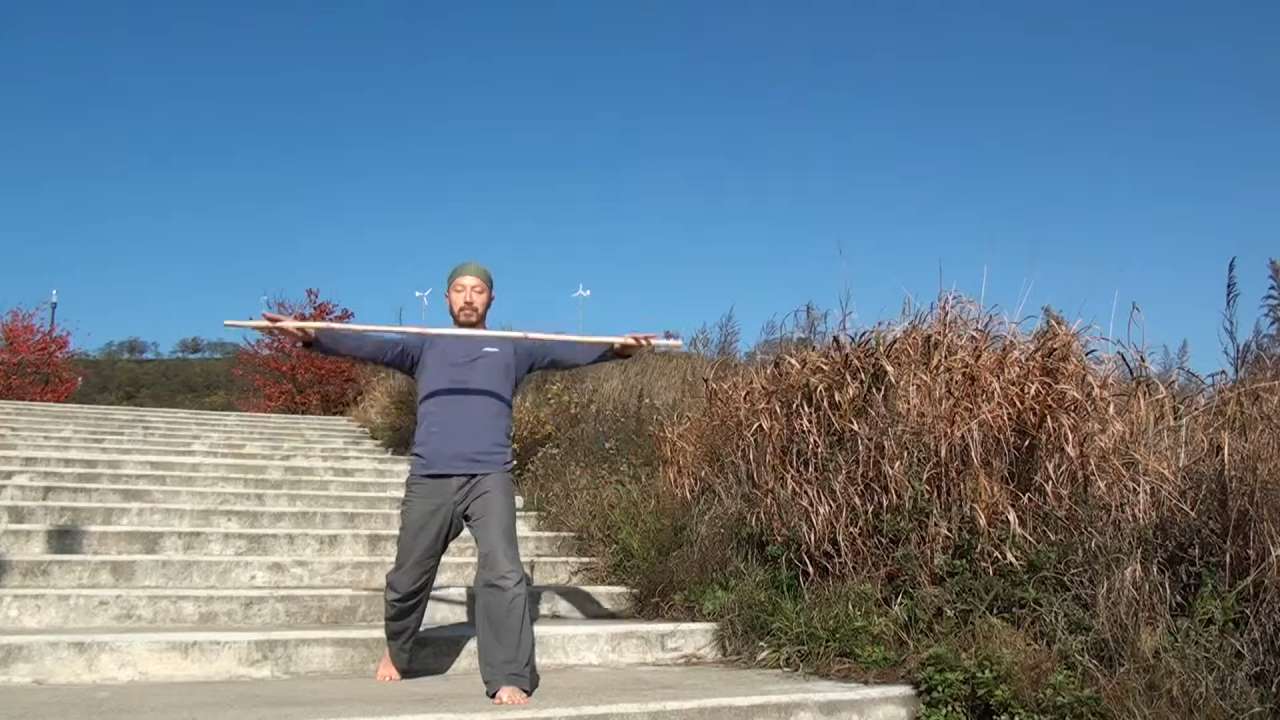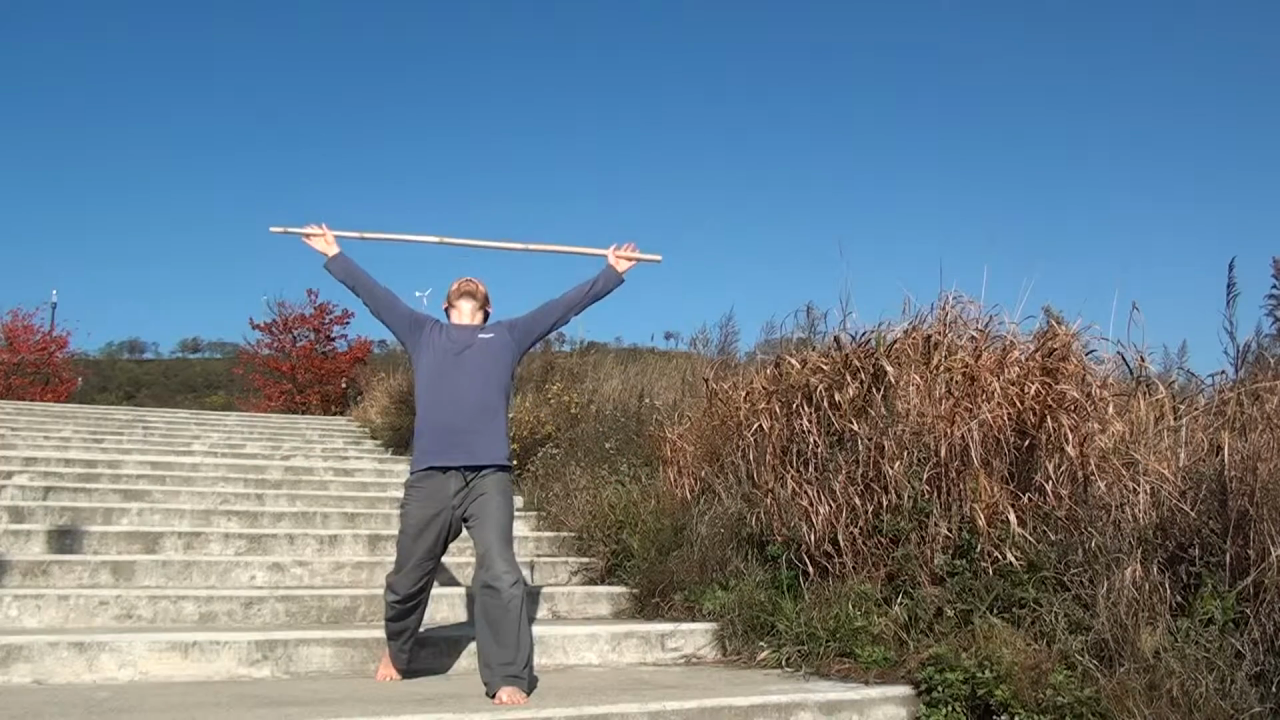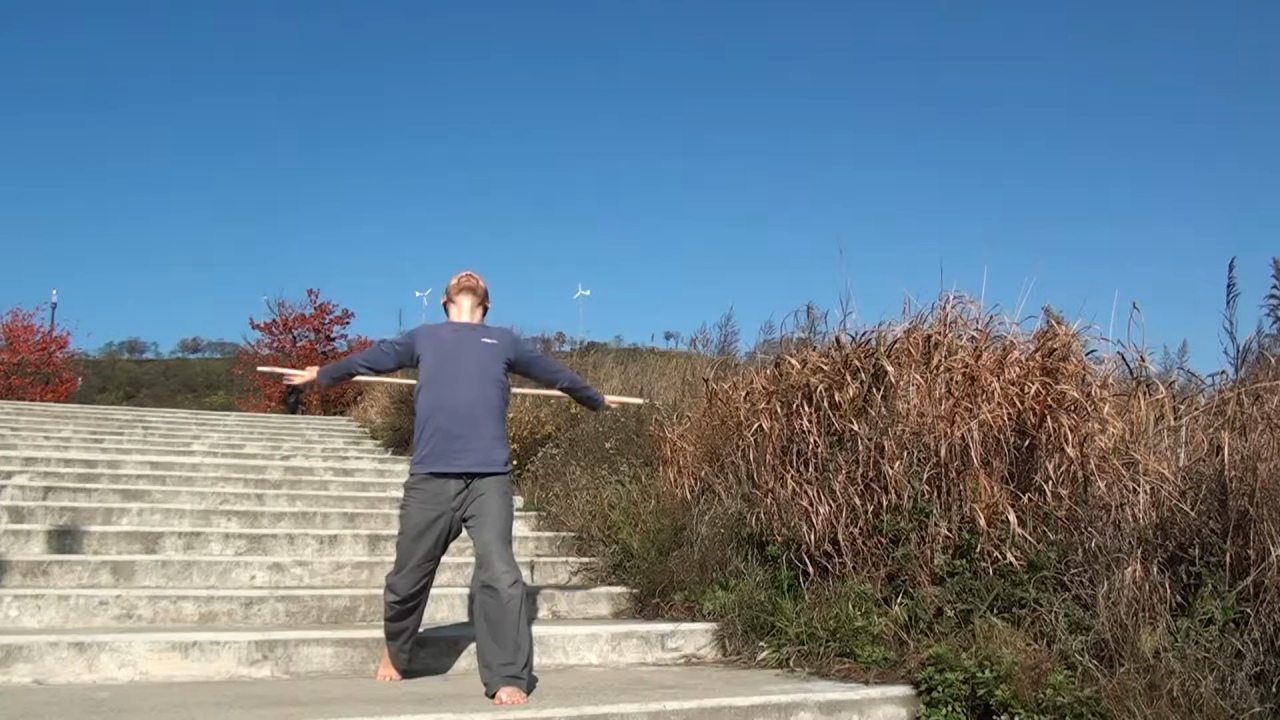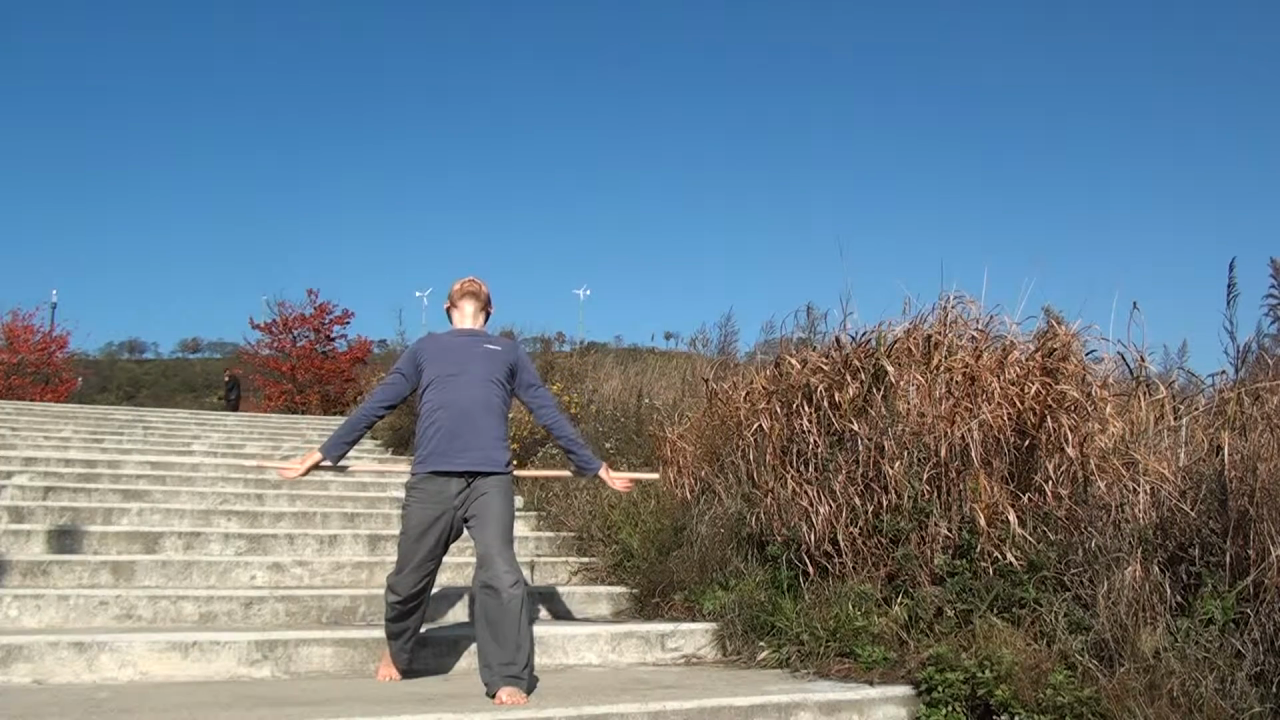
dt=1s
person 1, frame 1
left shoulder: (513, 348)
right shoulder: (423, 346)
left elbow: (564, 354)
right elbow: (370, 347)
left wrist: (613, 350)
right wrist: (310, 337)
left hip: (490, 478)
right hip: (429, 479)
left knee: (503, 574)
right knee: (408, 577)
left ankle: (509, 679)
right ankle: (396, 652)
person 1, frame 2
left shoulder: (507, 336)
right shoulder: (423, 333)
left elbow: (566, 305)
right elbow: (371, 293)
left wrist: (612, 272)
right wrist: (333, 254)
left hip: (489, 476)
right hip: (430, 476)
left knee: (501, 576)
right knee: (408, 578)
left ankle: (509, 679)
right ankle: (395, 655)
person 1, frame 3
left shoulder: (504, 342)
right shoulder: (423, 338)
left elbow: (558, 374)
right elbow: (368, 359)
left wrist: (596, 400)
right wrist: (321, 374)
left hip: (488, 477)
right hip: (430, 477)
left knee: (499, 575)
right knee: (408, 577)
left ankle: (508, 679)
right ankle: (395, 654)
person 1, frame 4
left shoulder: (508, 352)
right shoulder: (425, 348)
left elbow: (549, 412)
right elbow: (376, 404)
left wrist: (594, 466)
right wrist: (324, 453)
left hip: (490, 478)
right hip: (431, 478)
left knee: (500, 575)
right knee: (409, 577)
left ankle: (509, 679)
right ankle: (396, 653)
